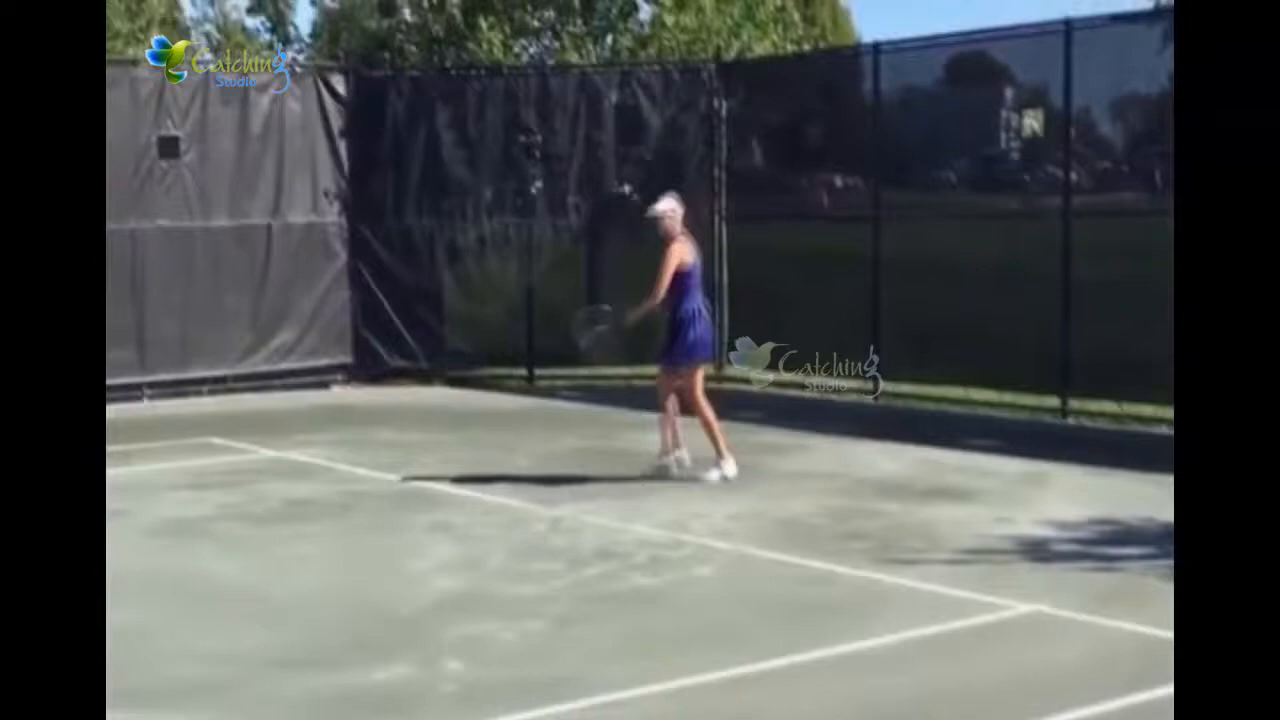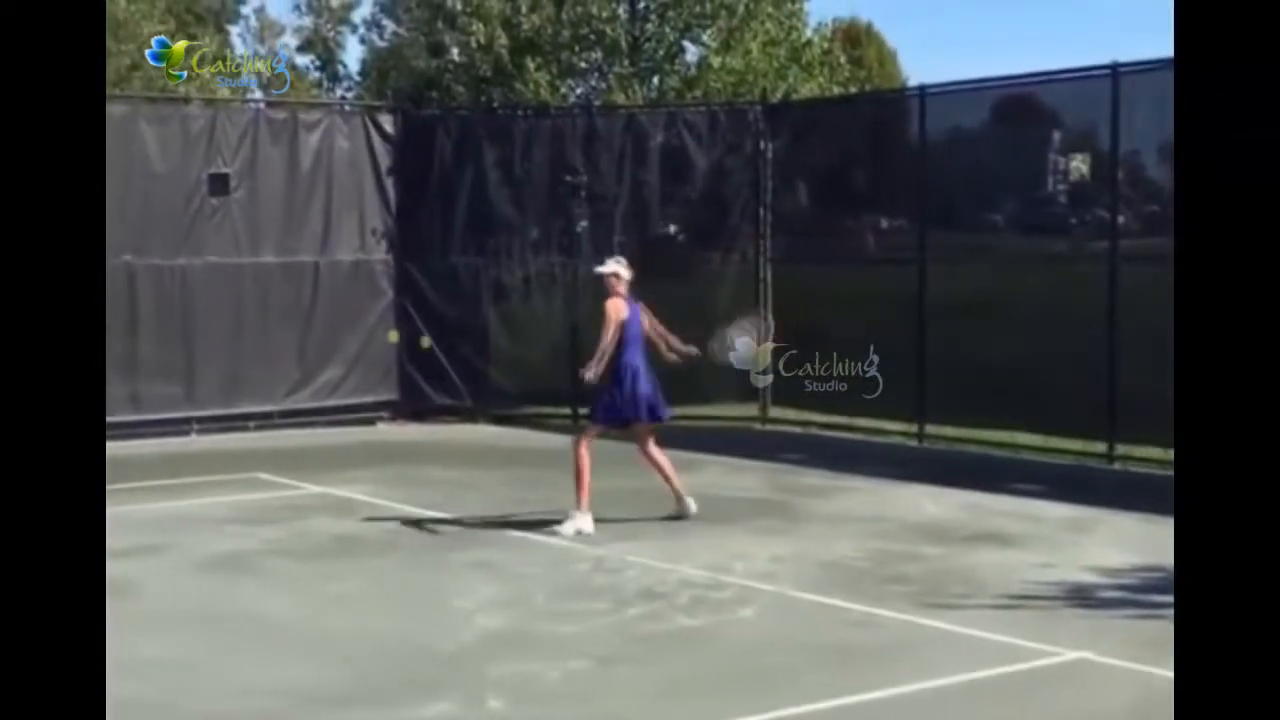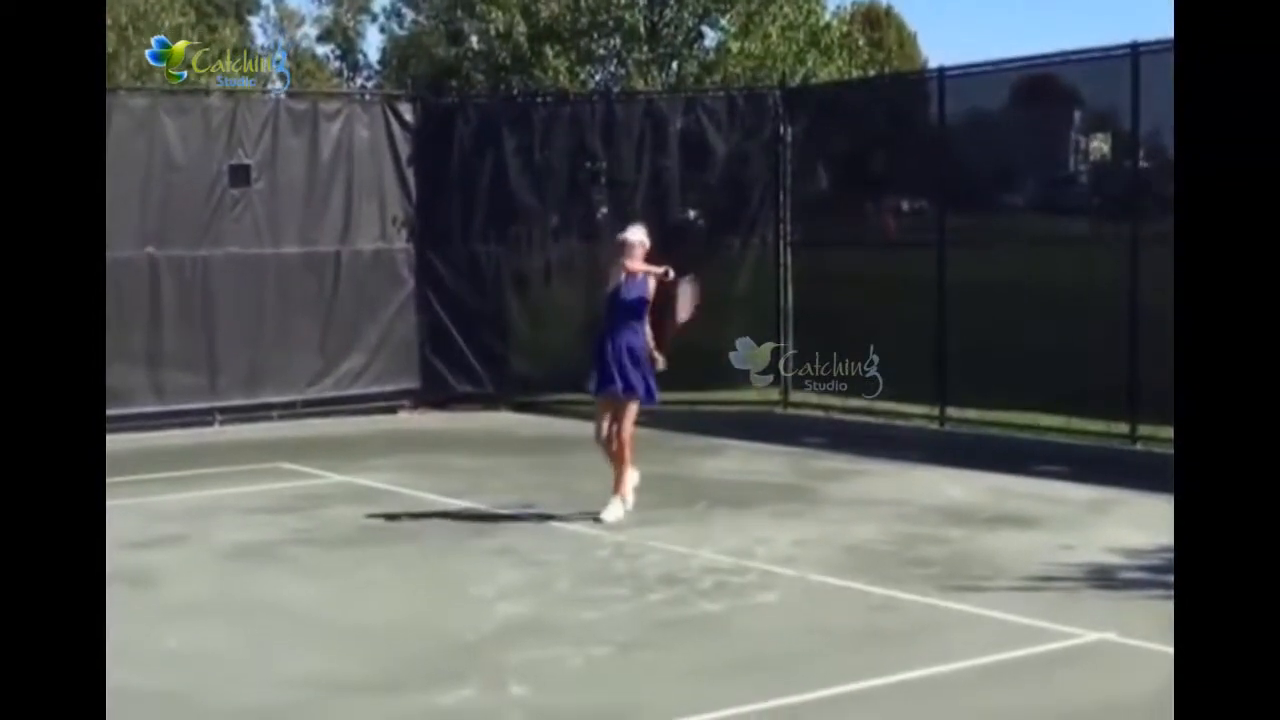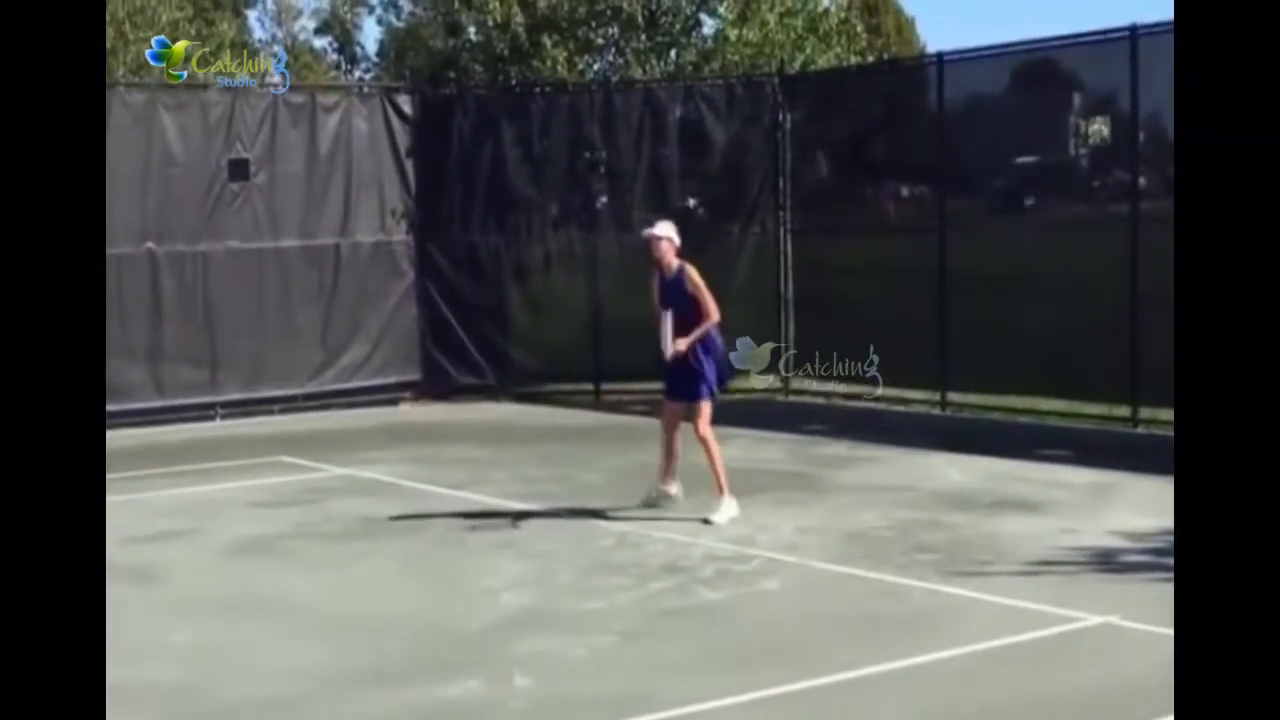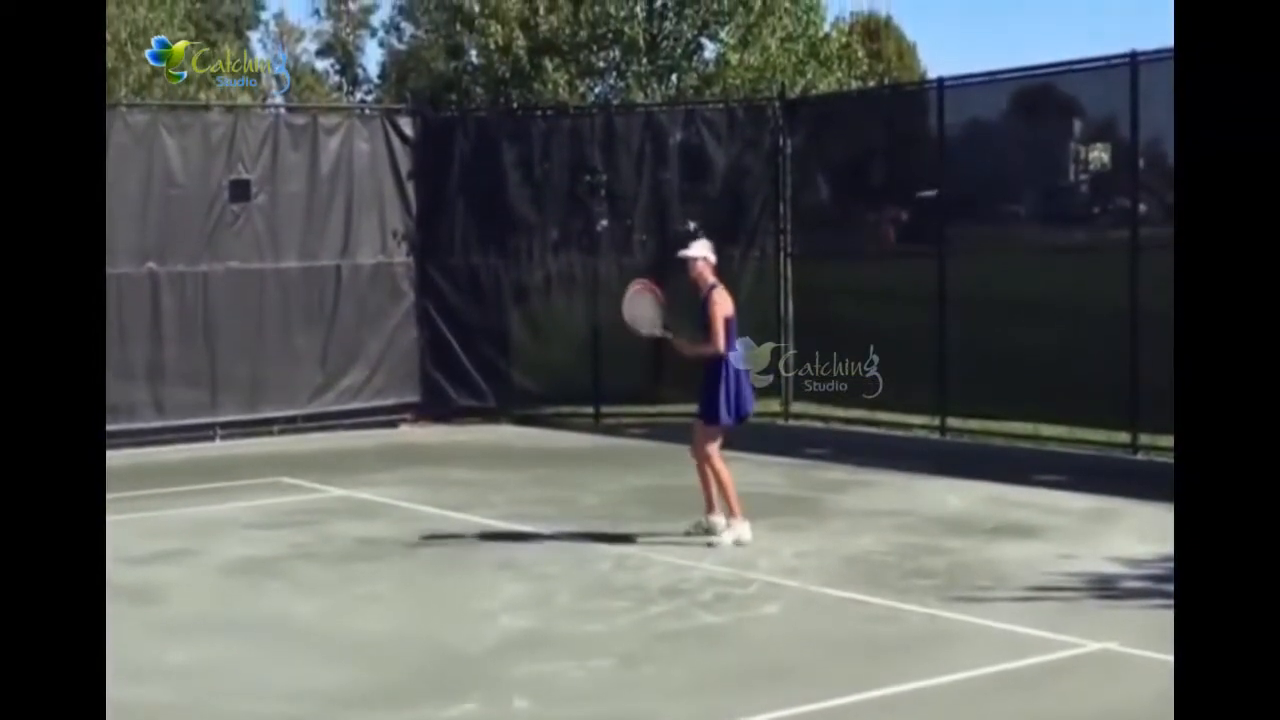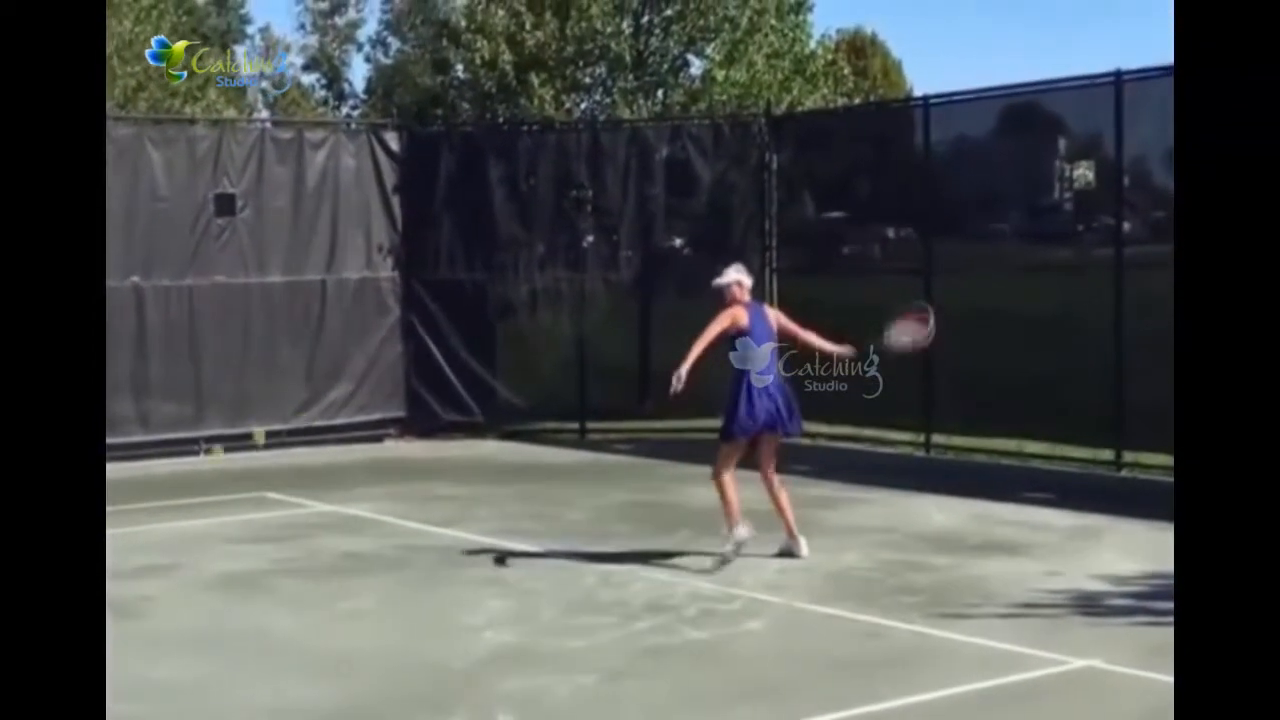
dt=0.7s
person 1, frame 1
left shoulder: (676, 248)
right shoulder: (688, 243)
left elbow: (659, 293)
left wrist: (636, 312)
left hip: (687, 322)
right hip: (692, 318)
left knee: (695, 397)
right knee: (665, 386)
left ankle: (725, 461)
right ankle: (674, 451)
person 1, frame 2
left shoulder: (612, 304)
right shoulder: (636, 307)
left elbow: (610, 335)
right elbow: (656, 334)
left wrist: (595, 365)
right wrist: (668, 352)
left hip: (623, 378)
right hip: (640, 379)
left knee: (582, 443)
right knee: (647, 445)
left ankle: (582, 516)
right ankle: (683, 500)
person 1, frame 3
left shoulder: (650, 283)
right shoulder: (619, 268)
right elbow: (627, 265)
left wrist: (653, 352)
right wrist: (660, 271)
left hip: (635, 356)
right hip: (610, 354)
left knee: (623, 431)
right knee: (602, 434)
left ankle: (618, 497)
right ankle: (627, 476)
person 1, frame 4
left shoulder: (689, 274)
right shoulder: (657, 279)
left elbow: (713, 316)
left wrist: (688, 341)
right wrist: (669, 344)
left hip: (702, 353)
right hip: (678, 357)
left knee: (702, 430)
right knee: (669, 425)
left ankle: (727, 500)
right ankle: (668, 484)
person 1, frame 5
left shoulder: (716, 296)
right shoulder: (708, 293)
left elbow: (717, 347)
left wrist: (689, 349)
right wrist: (691, 345)
left hip: (727, 376)
right hip: (721, 375)
left knee: (708, 452)
right knee: (700, 449)
left ankle: (737, 523)
right ankle: (713, 516)
person 1, frame 6
left shoulder: (732, 313)
right shoulder: (769, 312)
left elbow: (705, 338)
right elbow: (803, 334)
left wrist: (684, 367)
right wrist: (836, 349)
left hip: (750, 392)
right hip: (774, 392)
left knee: (722, 472)
right knee: (767, 472)
left ankle: (737, 528)
right ankle: (794, 539)
